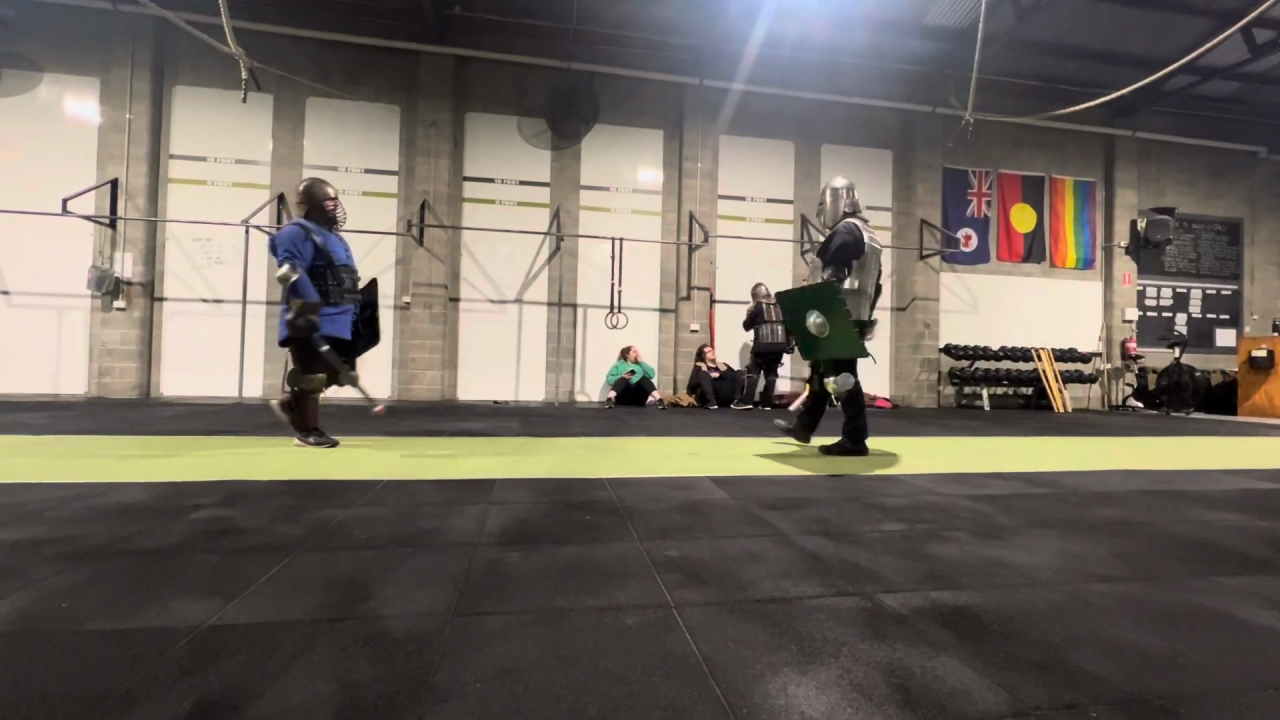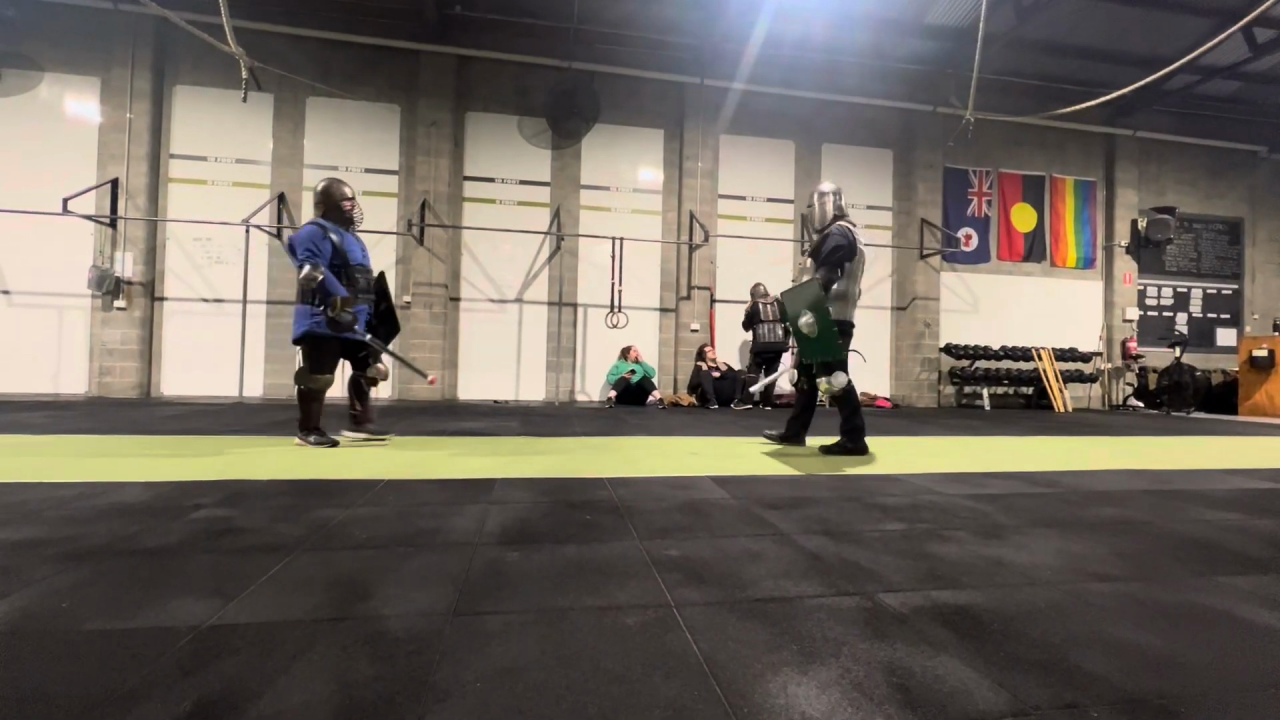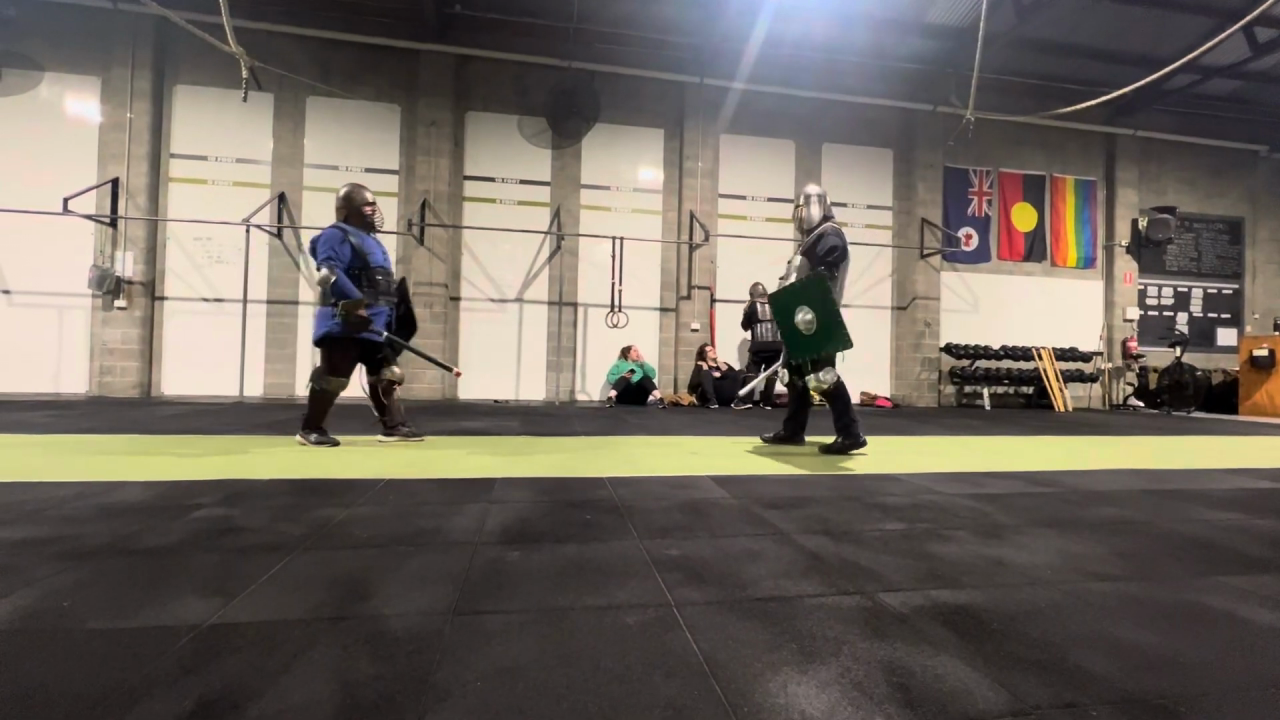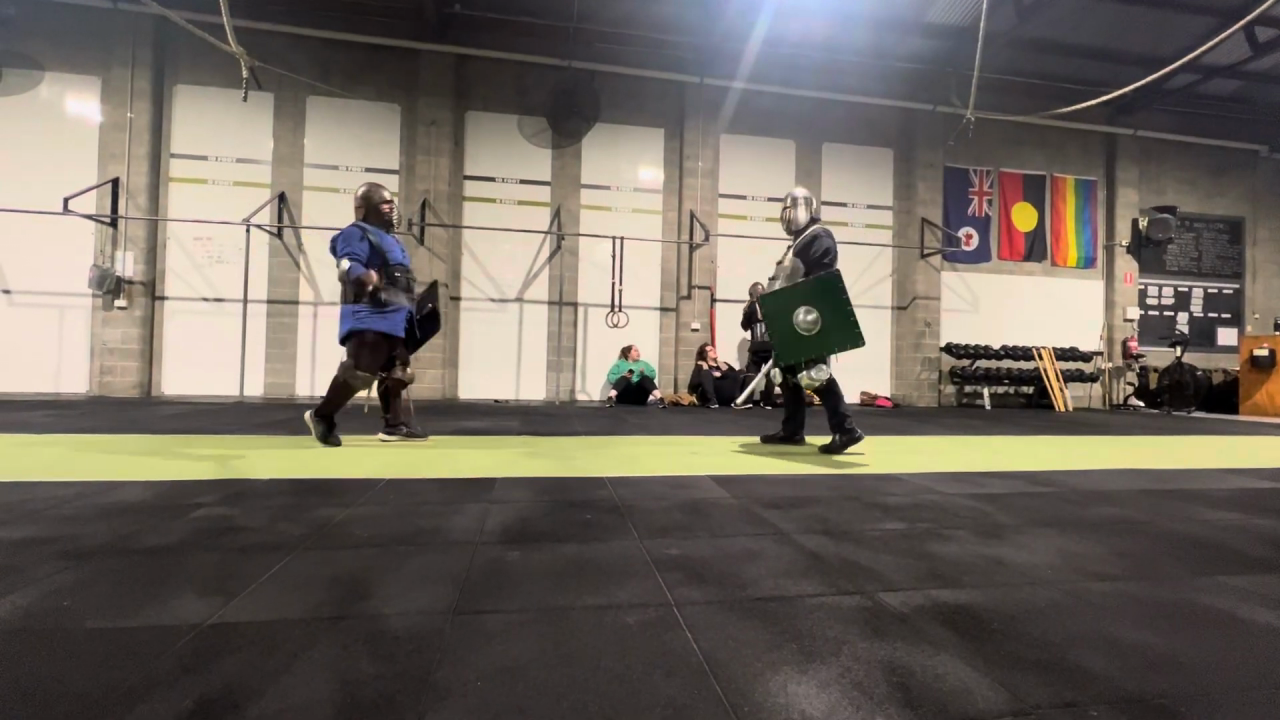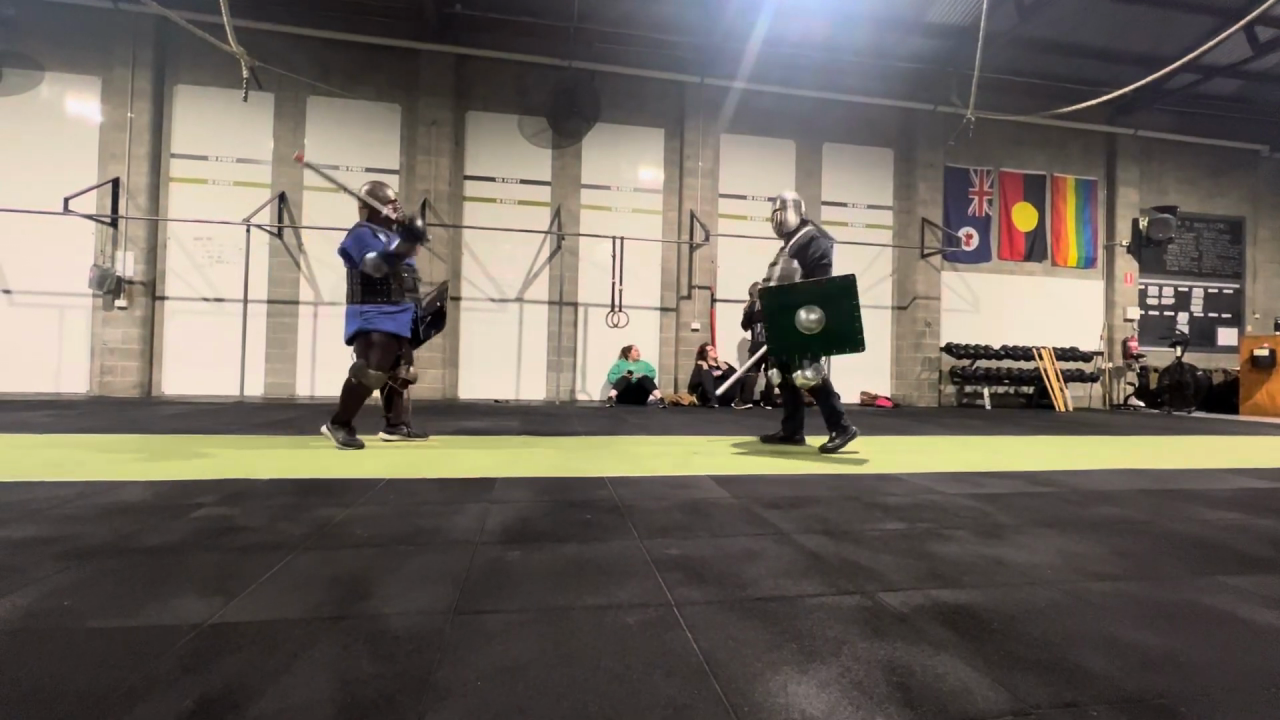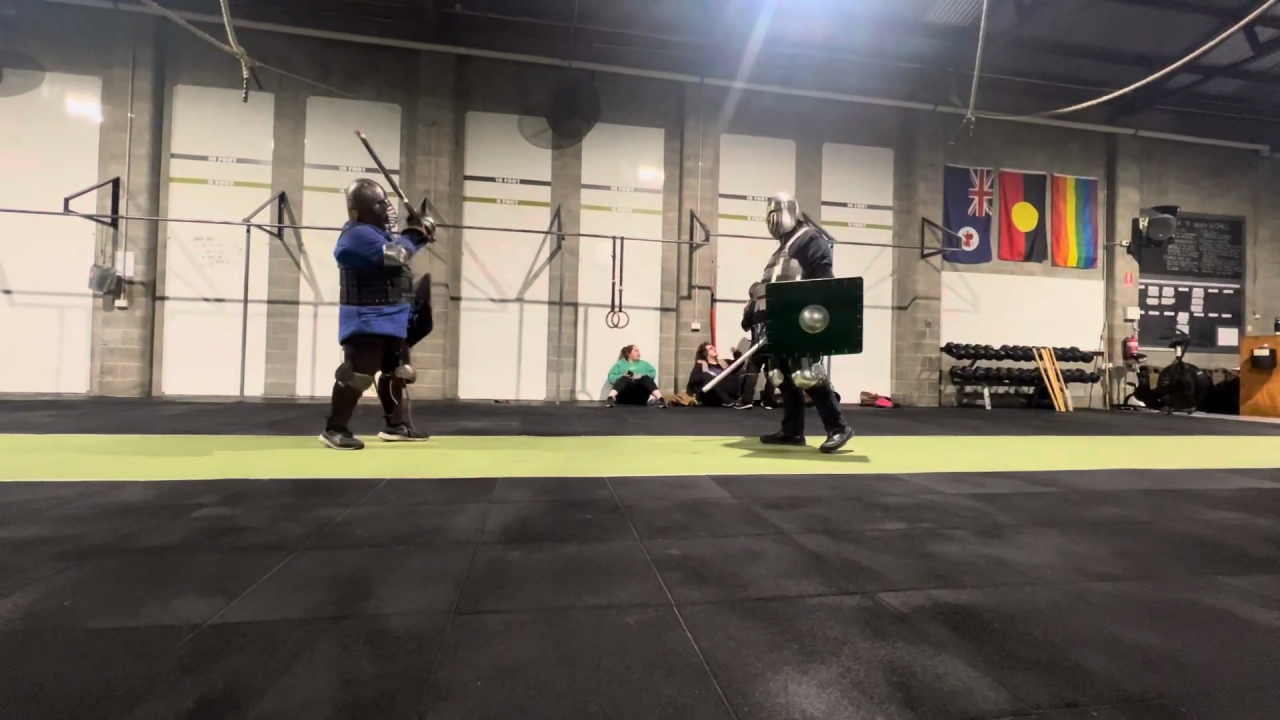
dt=0.2s
person 1, frame 1
left shoulder: (845, 231)
right shoulder: (865, 234)
left elbow: (833, 277)
right elbow: (873, 282)
right wrist: (867, 315)
right hip: (850, 317)
left knee: (842, 376)
right knee: (821, 373)
left ankle: (855, 439)
right ankle: (804, 426)
person 1, frame 2
left shoulder: (838, 234)
right shoulder: (835, 236)
left elbow: (826, 277)
left hip: (829, 320)
left knee: (834, 376)
right knee: (805, 375)
left ankle: (854, 438)
right ankle: (795, 431)
person 1, frame 3
left shoulder: (829, 235)
right shoulder: (814, 239)
left elbow: (823, 277)
left knee: (822, 374)
right knee: (796, 375)
left ankle: (850, 434)
right ankle: (793, 430)
person 1, frame 4
left shoulder: (819, 237)
right shoulder: (798, 243)
left knee: (813, 373)
right knee: (788, 376)
left ankle: (845, 430)
right ankle: (792, 430)
person 1, frame 5
left shoulder: (812, 238)
right shoulder: (786, 247)
left elbow: (820, 278)
right knee: (785, 377)
left ankle: (841, 428)
right ankle: (792, 430)
person 1, frame 6
left shoulder: (810, 238)
right shoulder: (780, 250)
left elbow: (823, 276)
right elbow: (766, 289)
right wrist: (755, 319)
left knee: (807, 372)
right knee: (784, 377)
left ankle: (837, 427)
right ankle: (792, 431)
person 2, frame 1
left shoulder: (330, 236)
right shoulder: (297, 234)
left elbow: (342, 277)
right elbow: (290, 273)
left wrist: (353, 310)
right wrist: (306, 306)
left hip: (337, 319)
right hip: (311, 319)
left knee: (341, 368)
right knee: (310, 373)
left ankle: (290, 404)
right ankle: (306, 429)
person 2, frame 2
left shoulder: (348, 235)
right shoulder: (314, 233)
left elbow: (361, 277)
right elbow: (314, 273)
left wrist: (365, 309)
right wrist: (341, 303)
left hip: (354, 319)
right hip: (323, 318)
left knee: (368, 367)
right knee: (317, 374)
left ankle: (360, 422)
right ankle: (309, 430)
person 2, frame 3
left shoulder: (370, 240)
right shoulder: (337, 236)
right elbow: (329, 272)
left wrist: (388, 313)
right wrist: (354, 304)
left hip: (375, 322)
right hip: (346, 321)
left knee: (385, 373)
right knee: (333, 374)
left ankle: (393, 427)
right ankle: (311, 429)
person 2, frame 4
left shoulder: (388, 238)
right shoulder: (356, 234)
right elbow: (347, 266)
left wrist: (410, 312)
right wrist: (368, 281)
left hip: (393, 318)
right hip: (368, 317)
left knee: (397, 372)
right knee: (360, 370)
left ankle: (395, 426)
right ankle: (322, 417)
person 2, frame 5
left shoulder: (388, 235)
right shoulder: (363, 234)
right elbow: (375, 265)
right wrist: (403, 245)
left hip: (397, 317)
right hip: (373, 317)
left knee: (400, 372)
right knee: (370, 371)
left ankle: (396, 425)
right ankle: (339, 424)
person 2, frame 6
left shoulder: (375, 233)
right shoulder: (358, 235)
left elbow: (395, 261)
right elbow: (395, 255)
right wrist: (417, 231)
left hip: (390, 318)
right hip: (366, 318)
left knee: (398, 371)
right knee: (356, 373)
left ankle: (397, 426)
right ankle: (334, 430)
